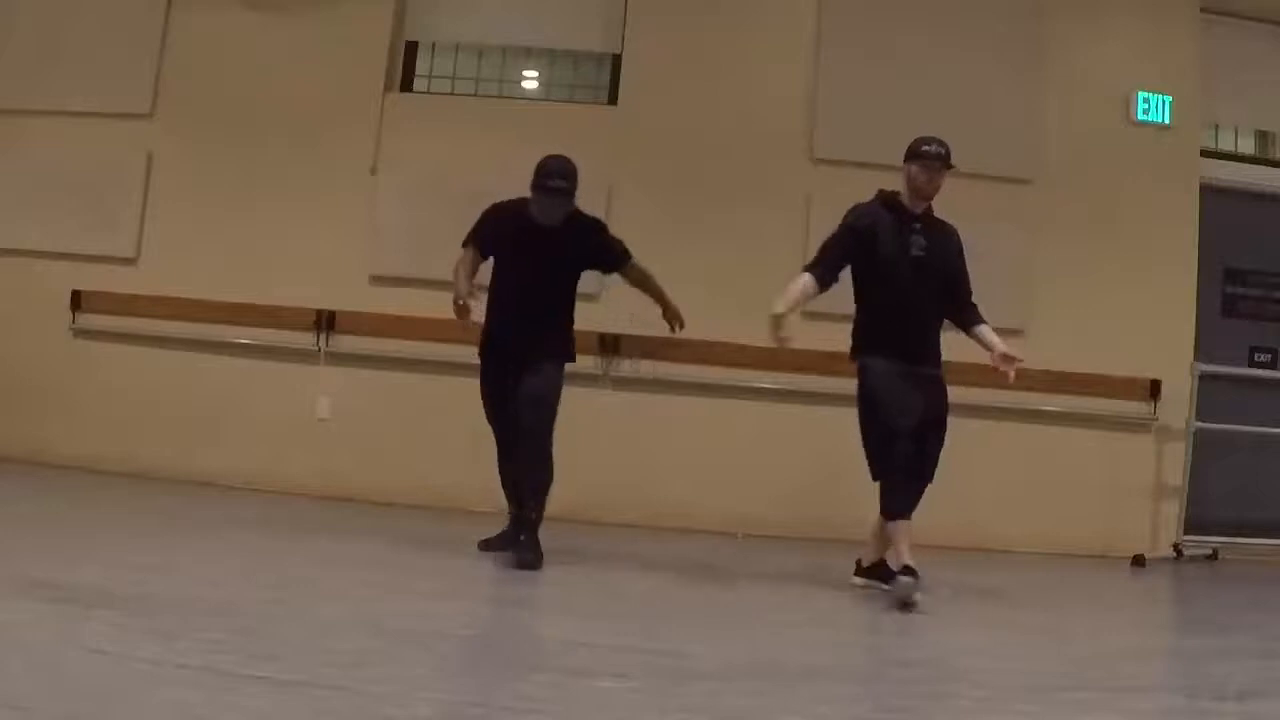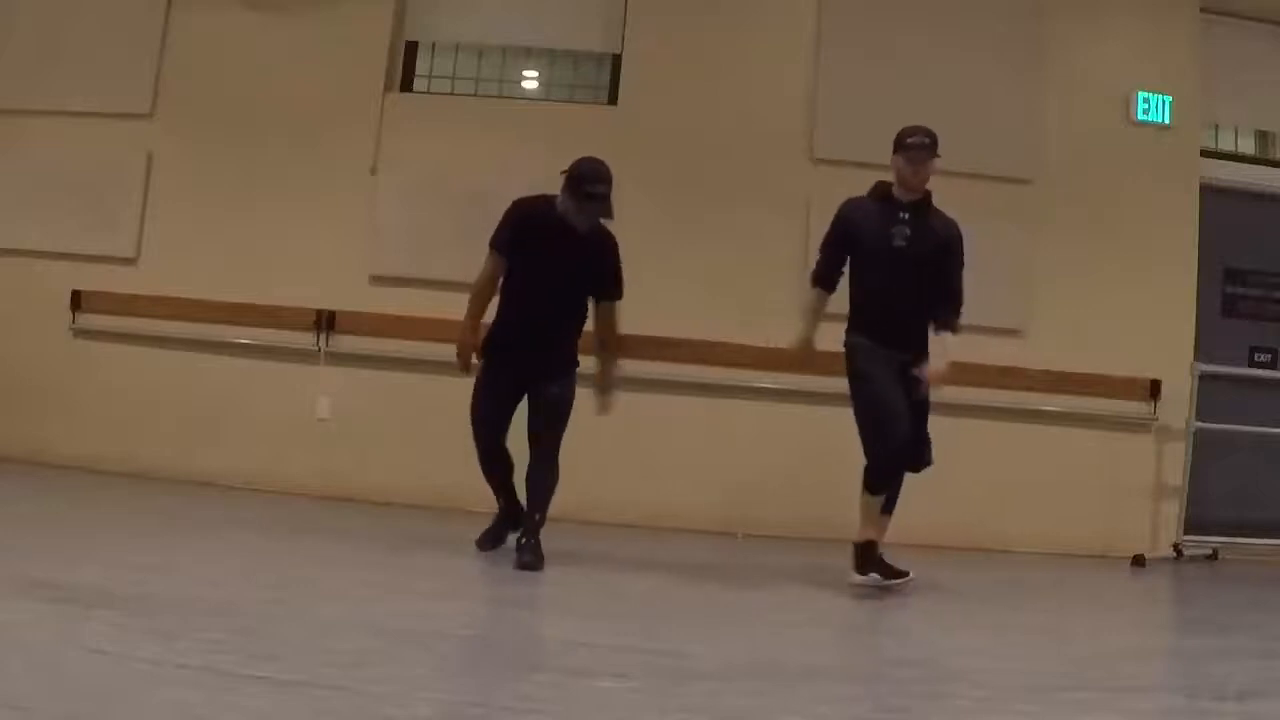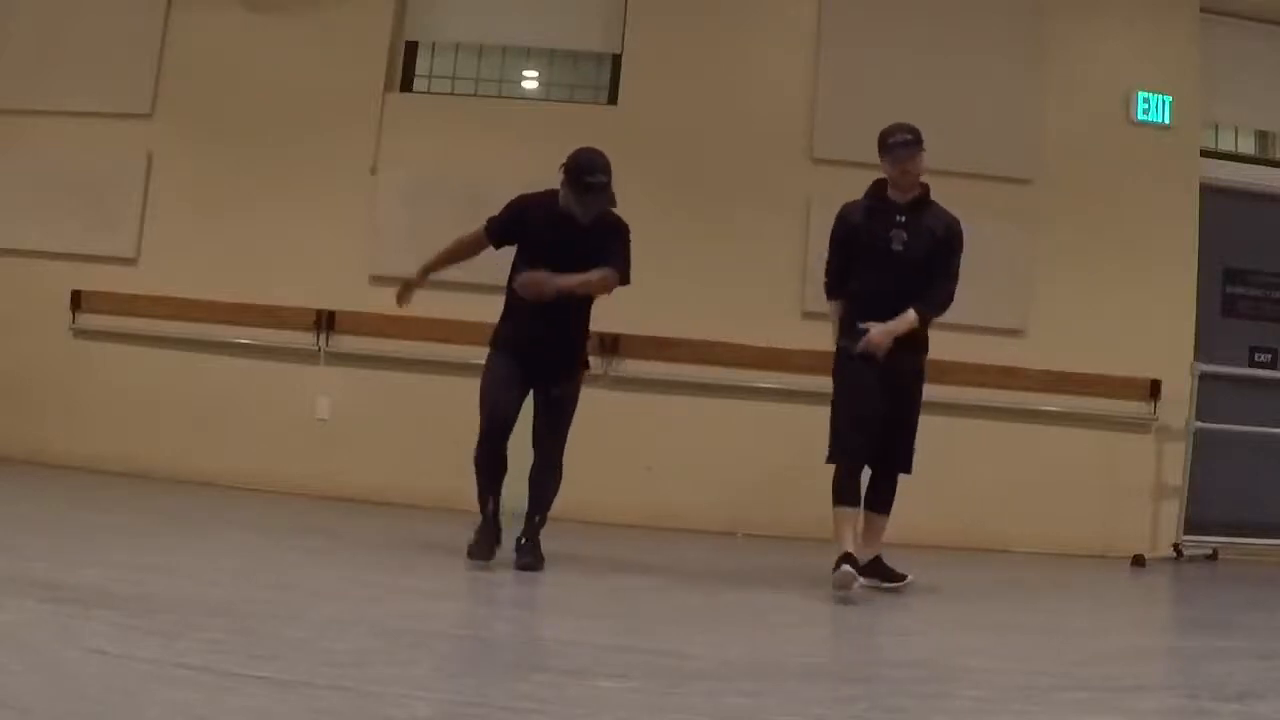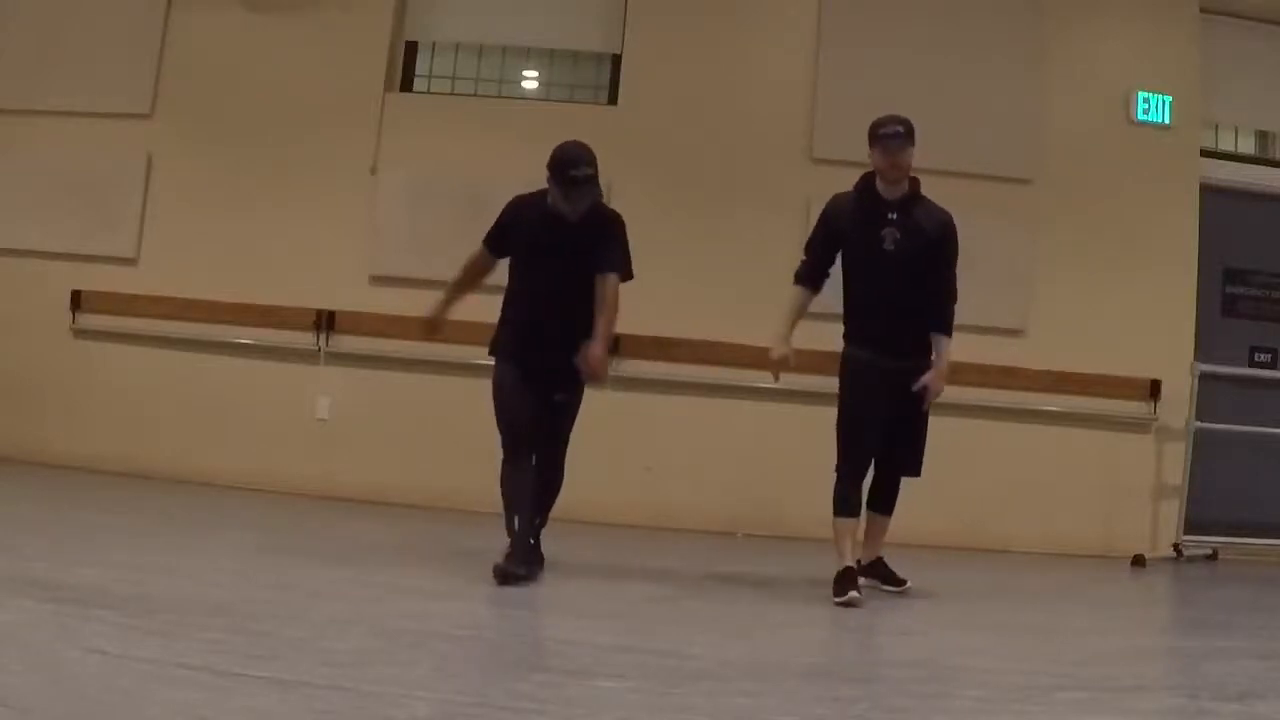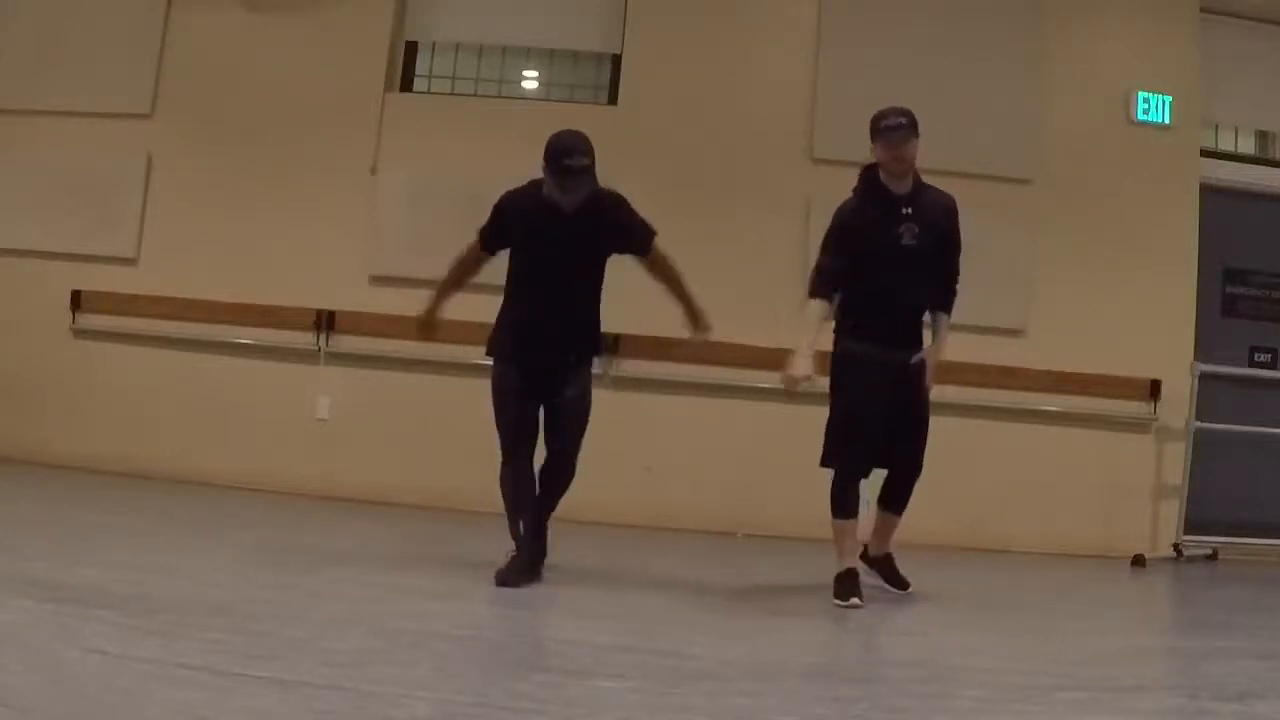
dt=0.3s
person 1, frame 1
left shoulder: (946, 238)
right shoulder: (868, 219)
left elbow: (959, 304)
right elbow: (823, 269)
left wrist: (995, 345)
right wrist: (785, 305)
left hip: (928, 369)
right hip: (880, 362)
left knee: (918, 467)
right knee: (896, 457)
left ankle: (874, 561)
right ankle: (903, 565)
person 1, frame 2
left shoulder: (943, 229)
right shoulder: (857, 213)
left elbow: (948, 299)
right elbow: (826, 274)
left wrist: (940, 355)
right wrist: (809, 327)
left hip: (913, 354)
right hip: (866, 345)
left knee: (904, 452)
right knee: (892, 435)
left ankle: (869, 557)
right ankle: (866, 540)
person 1, frame 3
left shoulder: (944, 226)
right shoulder: (855, 216)
left elbow: (941, 294)
right elbow: (838, 282)
left wrist: (894, 329)
right wrist: (842, 333)
left hip: (906, 354)
right hip: (857, 351)
left knee: (892, 459)
right knee: (851, 451)
left ankle: (869, 556)
right ankle: (846, 554)
person 1, frame 4
left shoulder: (936, 222)
right shoulder: (843, 210)
left elbow: (943, 300)
right elbow: (811, 273)
left wrist: (940, 365)
right wrist: (784, 335)
left hip: (911, 361)
right hip: (862, 355)
left knee: (893, 464)
right knee: (853, 460)
left ankle: (870, 557)
right ankle: (846, 567)
person 1, frame 5
left shoulder: (941, 208)
right shoulder: (855, 211)
left elbow: (944, 284)
right elbow: (825, 285)
left wrist: (938, 346)
right wrist: (804, 351)
left hip: (909, 353)
right hip: (860, 351)
left knee: (908, 460)
right knee: (851, 459)
left ankle: (877, 550)
right ankle: (846, 569)
person 2, frame 1
left shoulder: (586, 231)
right shoulder: (502, 217)
left elbow: (628, 268)
right elbow: (469, 257)
left wrist: (666, 305)
right wrist: (463, 288)
left hip: (545, 353)
right hip: (497, 349)
left knee: (535, 437)
right knee: (506, 440)
left ankle: (530, 533)
right ankle: (518, 523)
person 2, frame 2
left shoulder: (603, 244)
right shoulder: (526, 214)
left elbow: (606, 311)
right elbow: (492, 269)
left wrist: (606, 371)
right wrist: (470, 326)
left hip: (556, 362)
right hip: (504, 350)
left knee: (545, 447)
right knee: (486, 434)
left ankle: (531, 536)
right ankle: (509, 510)
person 2, frame 3
left shoulder: (612, 230)
right shoulder: (530, 209)
left elbow: (606, 280)
right elbow: (478, 240)
left wrist: (557, 284)
right wrist: (423, 272)
left hip: (565, 357)
right hip: (512, 347)
left knee: (549, 449)
right knee: (493, 433)
left ankle: (530, 536)
right ankle: (489, 520)
person 2, frame 4
left shoulder: (608, 224)
right shoulder: (524, 211)
left elbow: (609, 285)
right elbow: (486, 258)
left wrist: (599, 344)
right wrist: (446, 302)
left hip: (567, 360)
right hip: (514, 353)
left knee: (551, 454)
right knee: (517, 448)
left ankle: (532, 538)
right ankle: (520, 544)
person 2, frame 5
left shoulder: (610, 209)
right shoulder: (518, 205)
left elbow: (652, 256)
right elbow: (478, 252)
left wrist: (689, 306)
right wrist: (438, 300)
left hip: (573, 355)
right hip: (514, 350)
left knee: (563, 453)
right knee: (516, 451)
left ankle: (536, 526)
right ankle: (525, 549)
